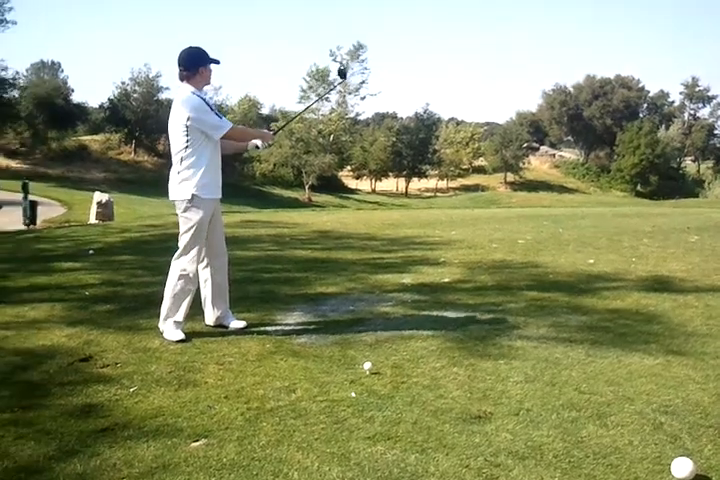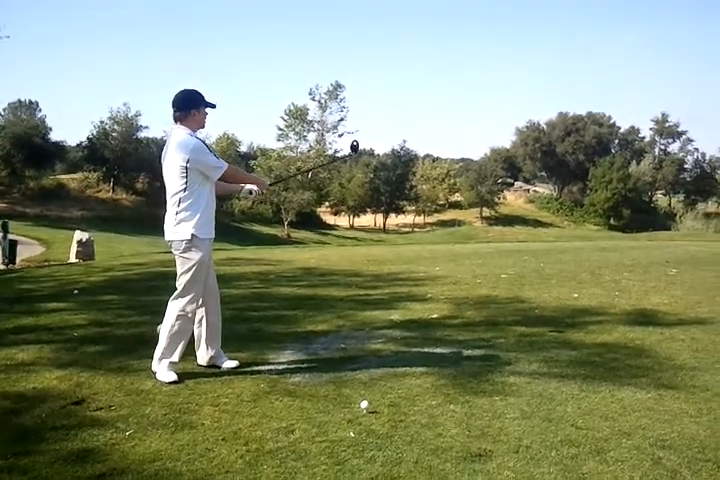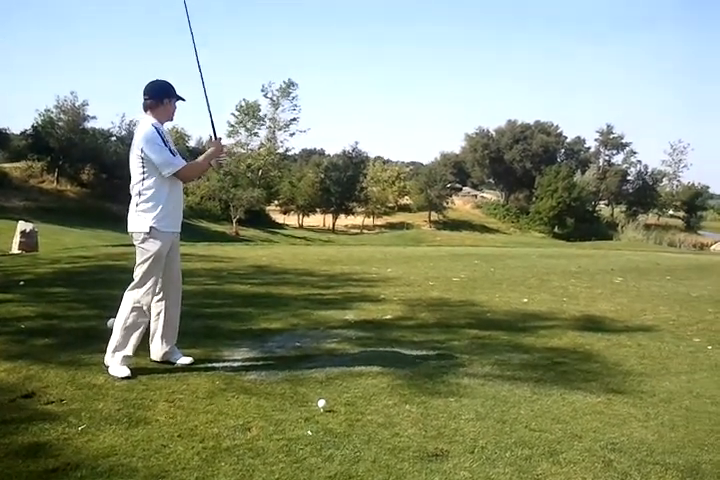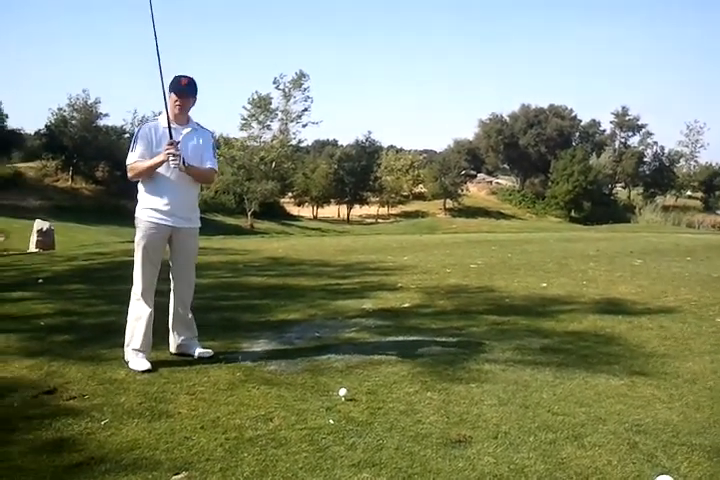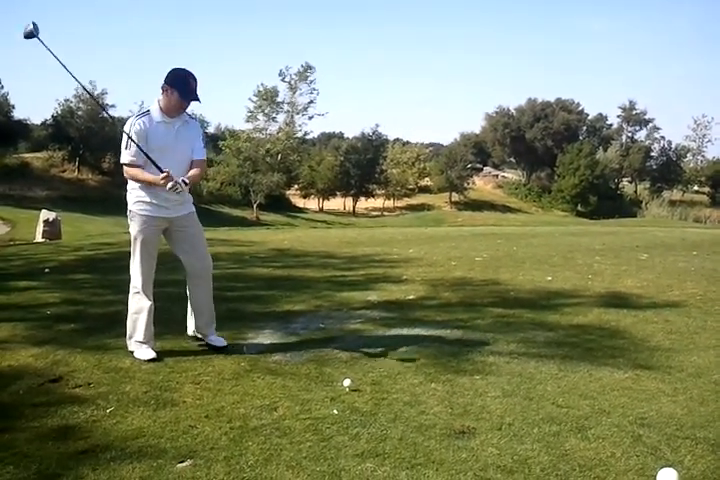
dt=1s
person 1, frame 1
left shoulder: (190, 101)
right shoulder: (193, 102)
left elbow: (216, 145)
right elbow: (231, 131)
left wrist: (249, 144)
right wrist: (261, 134)
left hip: (206, 192)
right hip: (194, 193)
left knee: (215, 254)
right knee: (189, 257)
left ankle: (217, 312)
right ankle: (170, 320)
person 1, frame 2
left shoulder: (176, 143)
right shoulder: (190, 144)
left elbow: (209, 185)
right elbow: (227, 172)
left wrist: (242, 188)
right wrist: (256, 180)
left hip: (195, 232)
right hip: (189, 233)
left knee: (208, 295)
right knee: (186, 298)
left ankle: (210, 352)
right ankle: (163, 361)
person 1, frame 3
left shoulder: (155, 133)
right shoulder: (151, 133)
left elbow: (181, 175)
right elbow: (183, 173)
left wrist: (208, 162)
right wrist: (210, 154)
left hip: (167, 226)
right hip: (153, 226)
left knee: (169, 288)
right knee: (142, 291)
left ankle: (164, 348)
right ankle: (116, 356)
person 1, frame 4
left shoulder: (204, 136)
right shoulder: (149, 129)
left elbow: (210, 177)
right elbow: (132, 171)
left wrist: (185, 166)
right wrist: (161, 158)
left hip: (187, 220)
right hip: (152, 217)
left knee: (184, 284)
right knee: (144, 285)
left ankle: (183, 340)
right ankle: (136, 349)
person 1, frame 5
left shoulder: (194, 126)
right shoulder: (139, 123)
left elbow: (200, 165)
right elbow: (129, 169)
left wrist: (185, 181)
right wrist: (157, 180)
left hip: (182, 209)
right hip: (146, 209)
left knee: (201, 266)
right knee: (142, 278)
left ankle: (204, 327)
right ankle: (139, 340)
